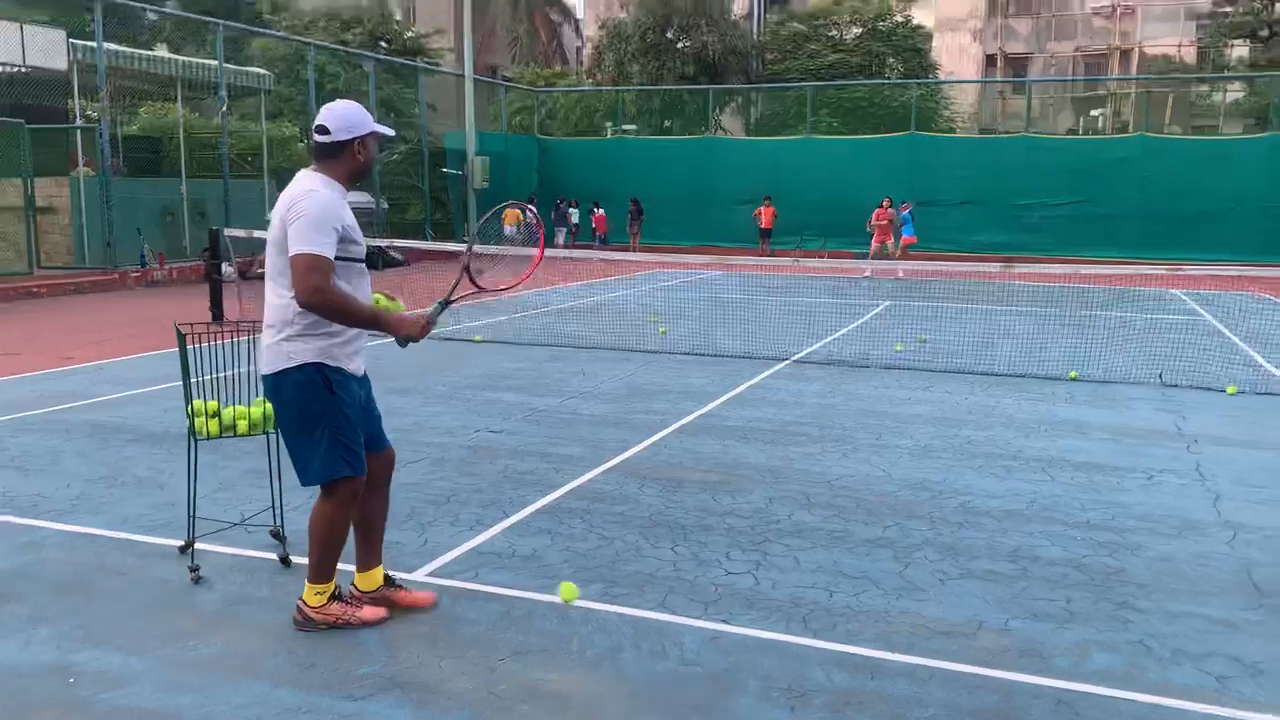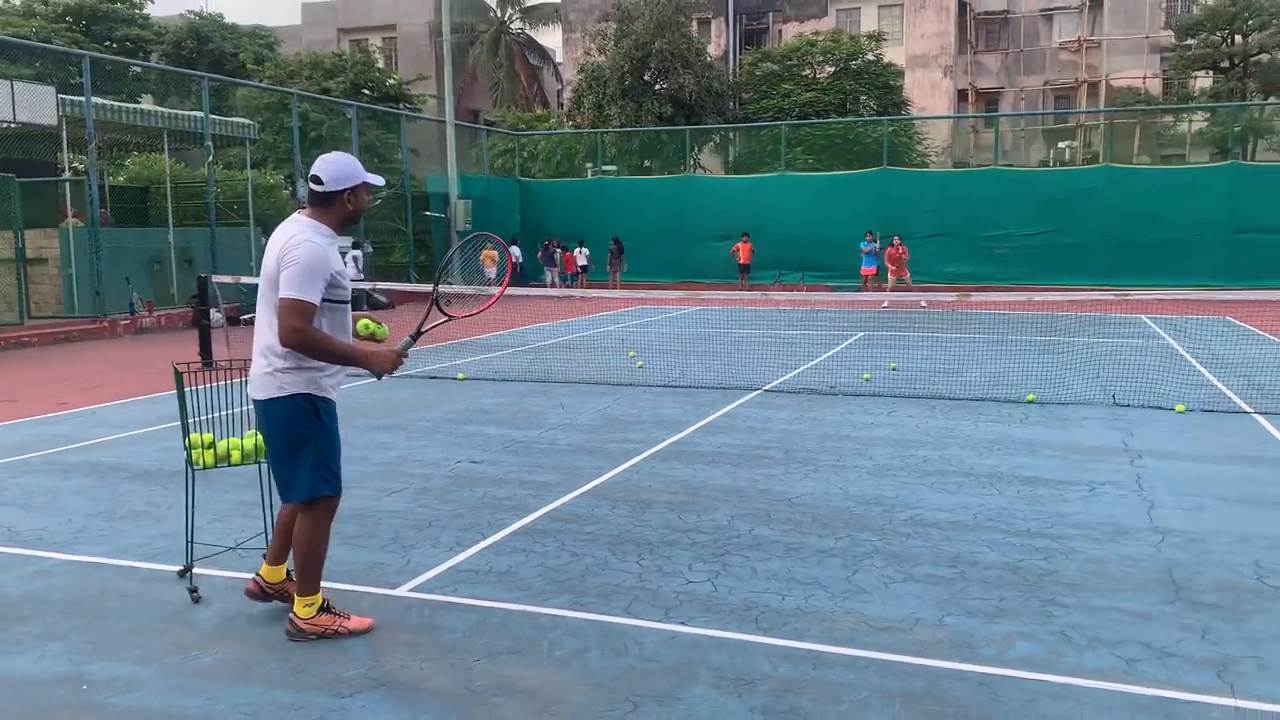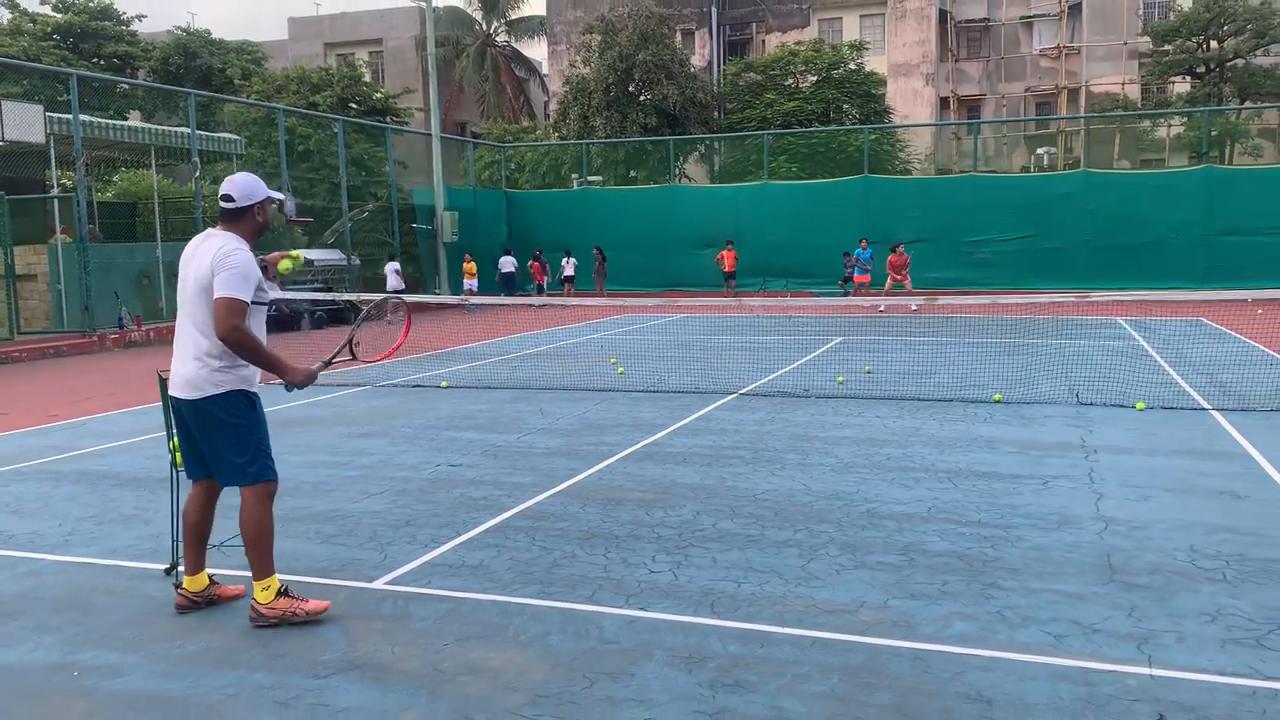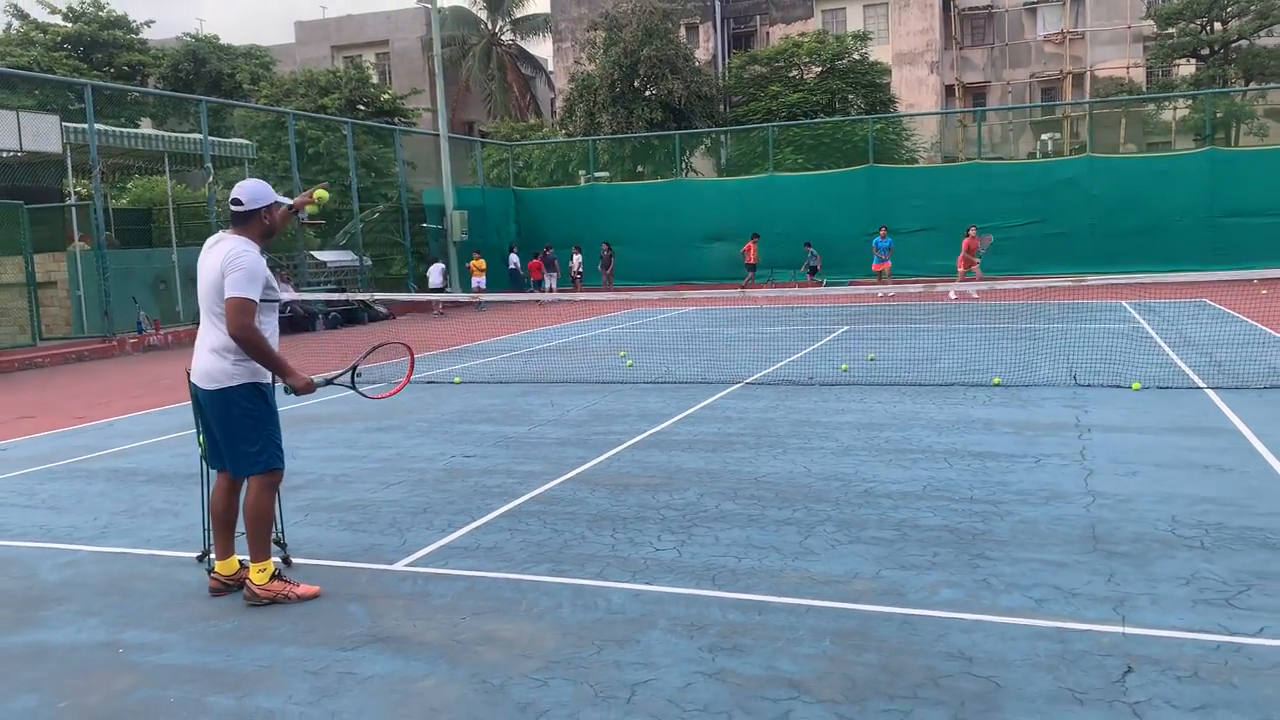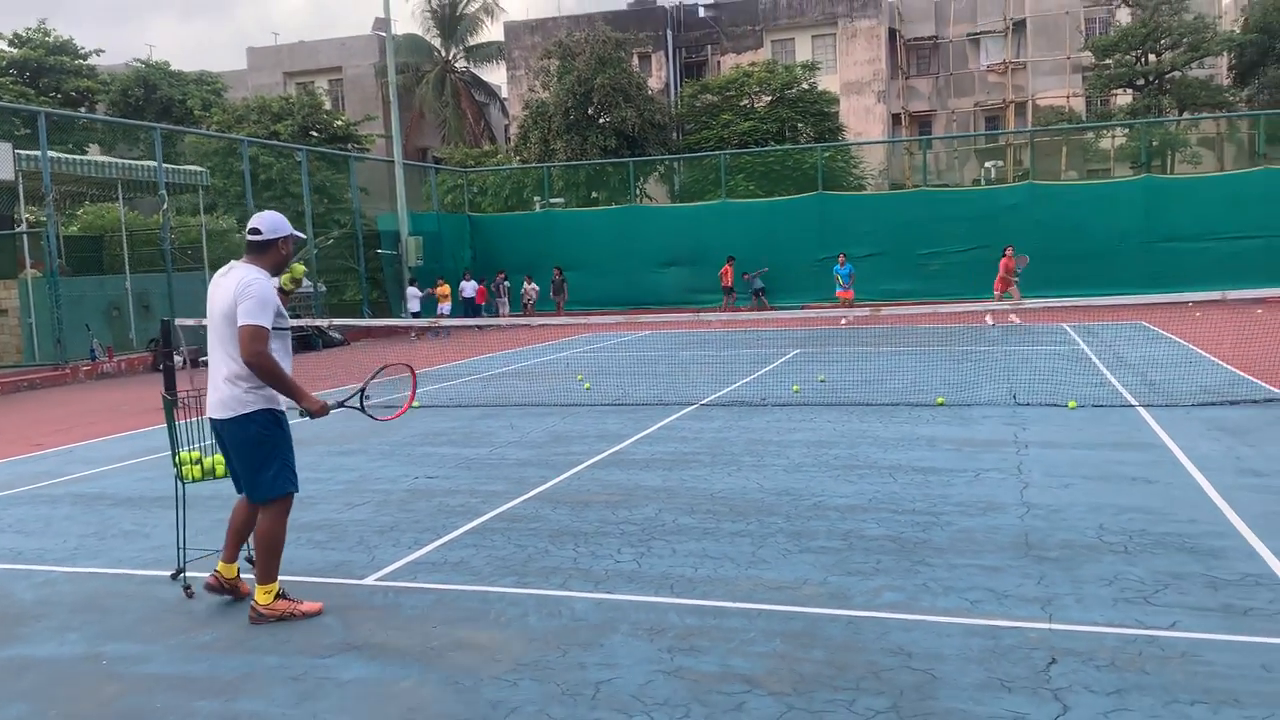
dt=0.7s
person 1, frame 1
left shoulder: (313, 192)
right shoulder: (317, 200)
right elbow: (312, 291)
left wrist: (367, 305)
right wrist: (394, 324)
left hip: (334, 362)
right hip: (309, 365)
left knee: (378, 464)
right knee: (345, 480)
left ankle: (371, 580)
right ankle: (318, 600)
person 1, frame 2
left shoulder: (299, 228)
right shoulder: (310, 247)
right elbow: (294, 333)
left wrist: (348, 323)
right wrist: (366, 359)
left hip: (287, 386)
right hip: (296, 391)
left knee: (304, 487)
right knee: (320, 497)
left ankle: (272, 575)
right ankle: (309, 612)
person 1, frame 3
left shoulder: (201, 243)
right shoulder: (235, 256)
right elbow: (229, 330)
left wrist: (262, 266)
right wrist: (284, 369)
left hip: (188, 386)
right hip: (223, 389)
left knee: (206, 483)
right knee: (258, 485)
left ankle: (193, 585)
right ankle: (268, 597)
person 1, frame 4
left shoulder: (219, 242)
right shoulder: (245, 257)
left elbow: (256, 234)
right elbow: (241, 329)
left wrist: (295, 207)
right wrist: (288, 373)
left hip: (209, 379)
right hip: (239, 382)
left knee: (230, 474)
right knee: (265, 474)
left ankle: (225, 569)
right ankle: (262, 579)
person 1, frame 5
left shoulder: (227, 275)
right shoulder: (257, 285)
right elbow: (255, 355)
left wrist: (283, 294)
right wrist: (303, 397)
left hip: (225, 408)
right hip: (253, 410)
left knee: (255, 494)
right knee: (276, 499)
left ankle: (225, 572)
right ankle: (267, 599)
